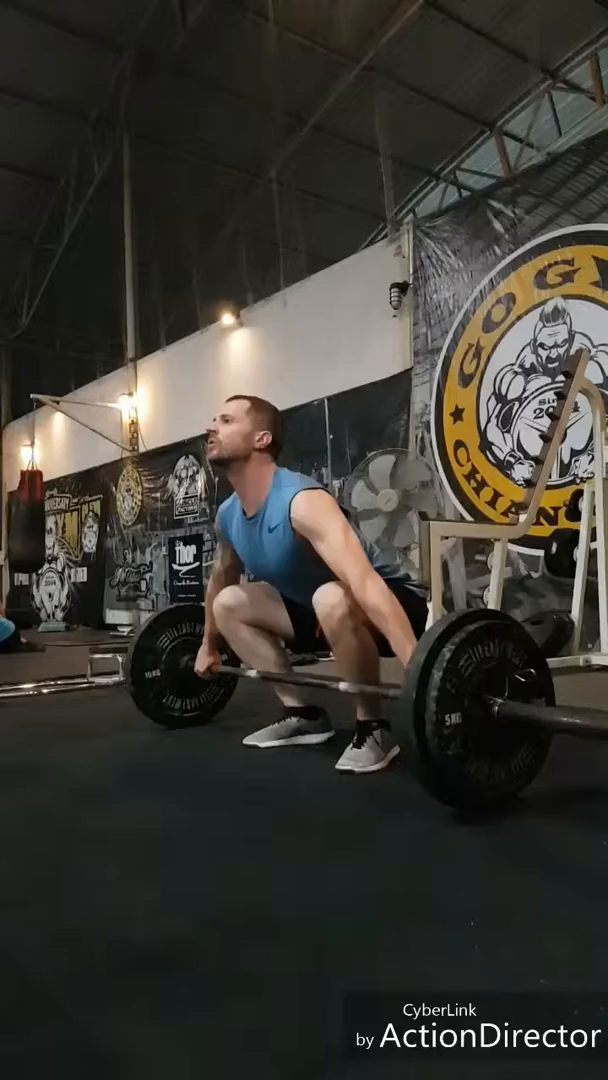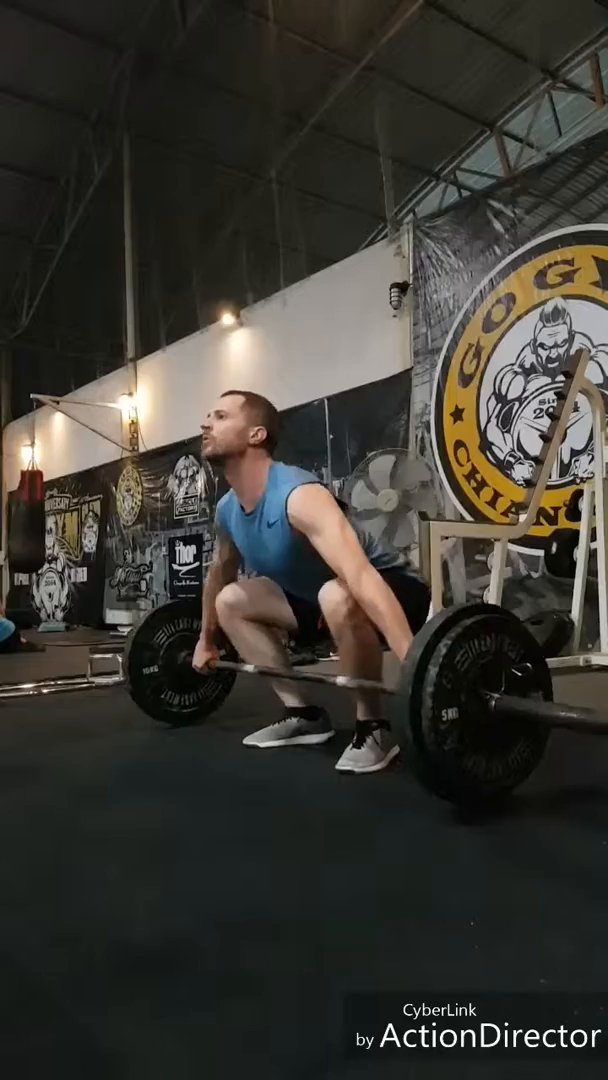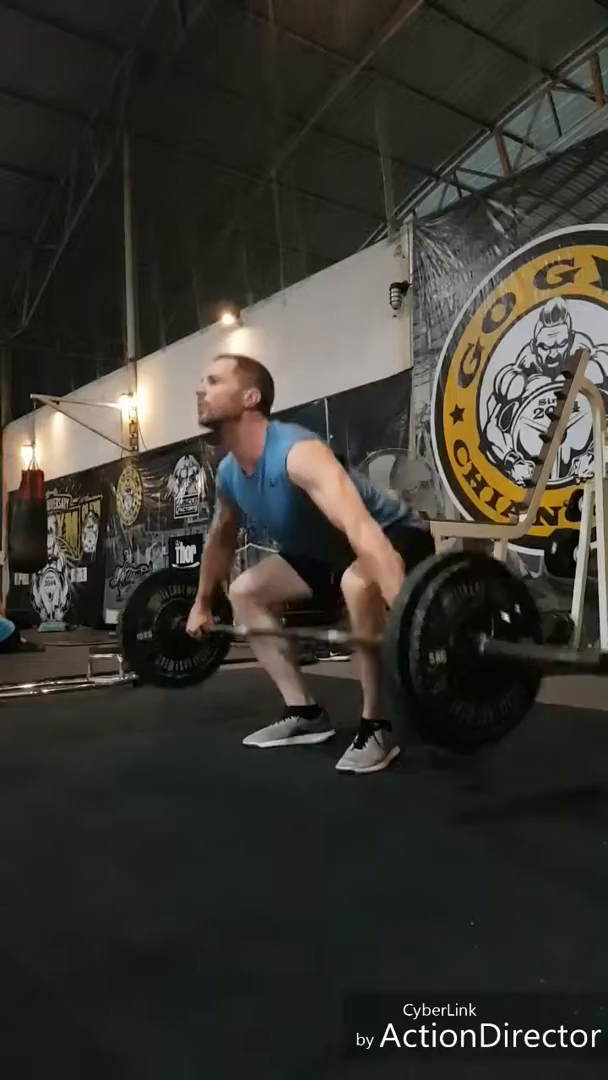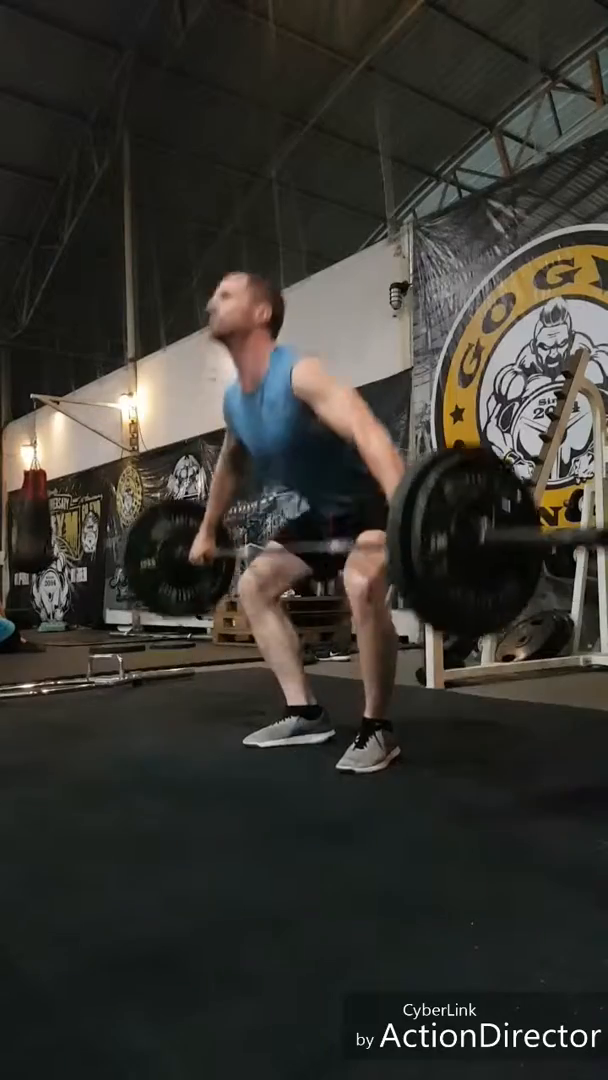
dt=0.2s
person 1, frame 1
left shoulder: (301, 502)
right shoulder: (229, 514)
left elbow: (365, 584)
right elbow: (220, 579)
right wrist: (208, 646)
left hip: (391, 603)
left knee: (334, 602)
right knee: (227, 605)
left ankle: (373, 729)
right ankle: (302, 713)
person 1, frame 2
left shoulder: (298, 496)
right shoulder: (228, 510)
left elbow: (363, 578)
right elbow: (219, 575)
right wrist: (206, 642)
left hip: (391, 588)
left knee: (338, 598)
right knee: (229, 602)
left ankle: (374, 730)
right ankle: (303, 715)
person 1, frame 3
left shoulder: (297, 455)
right shoulder: (228, 473)
left elbow: (362, 530)
right elbow: (219, 540)
right wrist: (202, 605)
left hip: (394, 542)
left knee: (361, 591)
right knee: (243, 592)
left ankle: (376, 729)
right ankle: (304, 713)
person 1, frame 4
left shoulder: (300, 375)
right shoulder: (235, 396)
left elbow: (370, 437)
right elbow: (229, 468)
right wrist: (207, 532)
left hip: (373, 500)
right hip: (326, 506)
left knee: (361, 583)
right knee: (254, 585)
left ankle: (377, 730)
right ankle: (305, 712)
